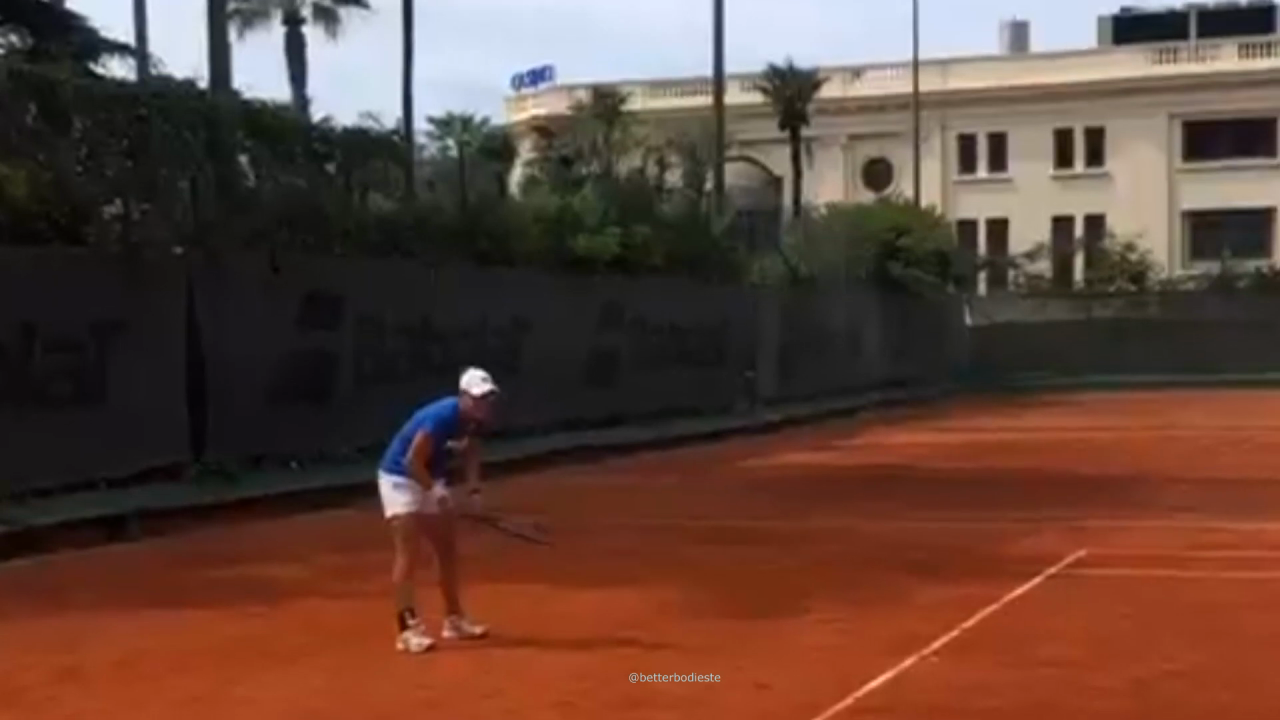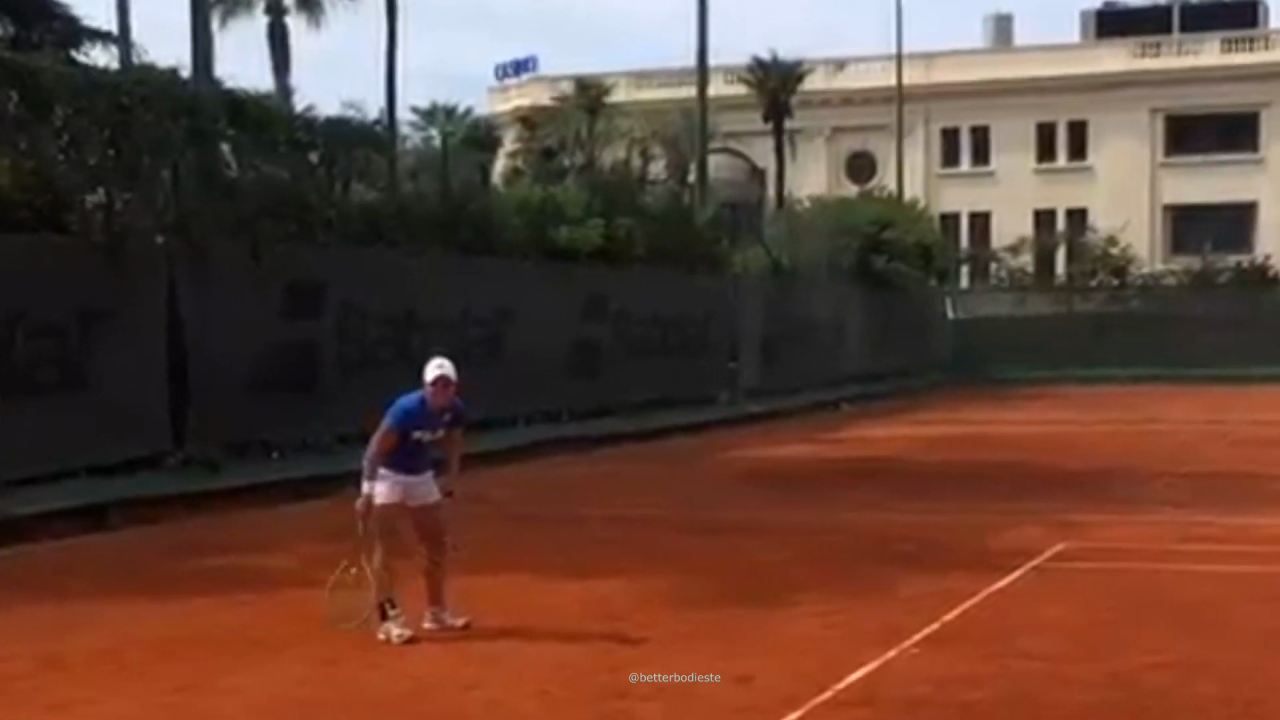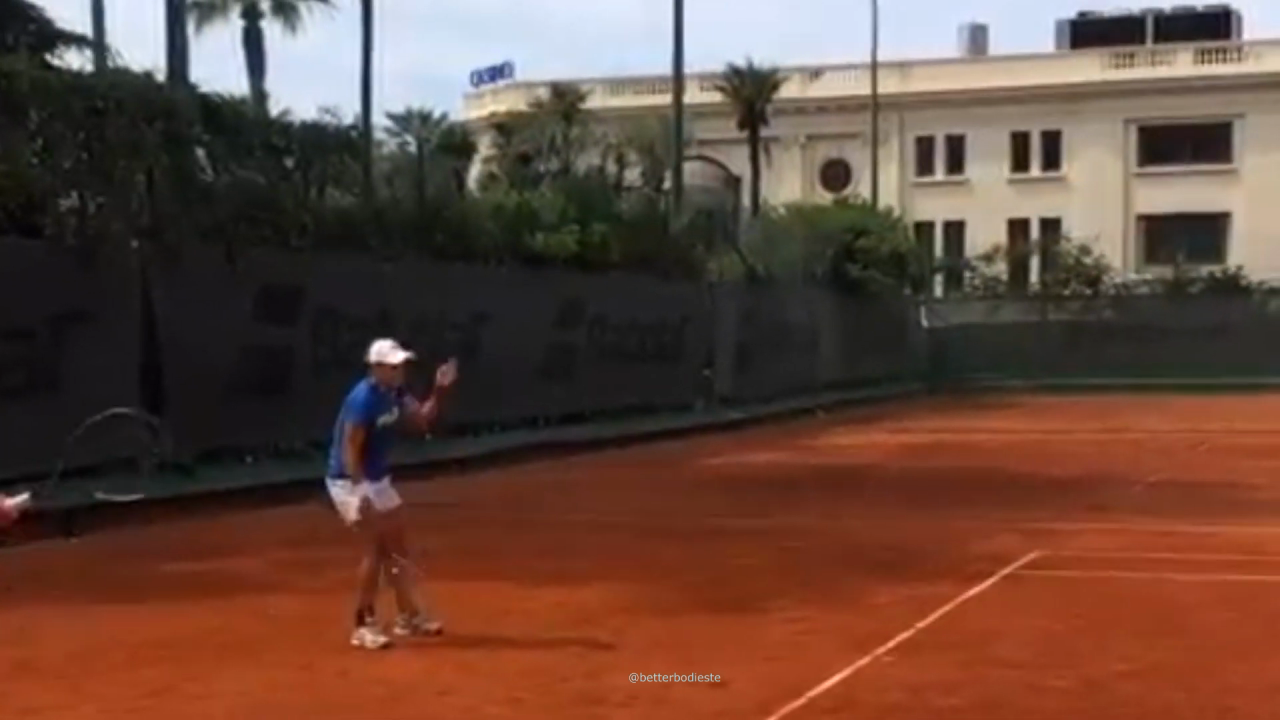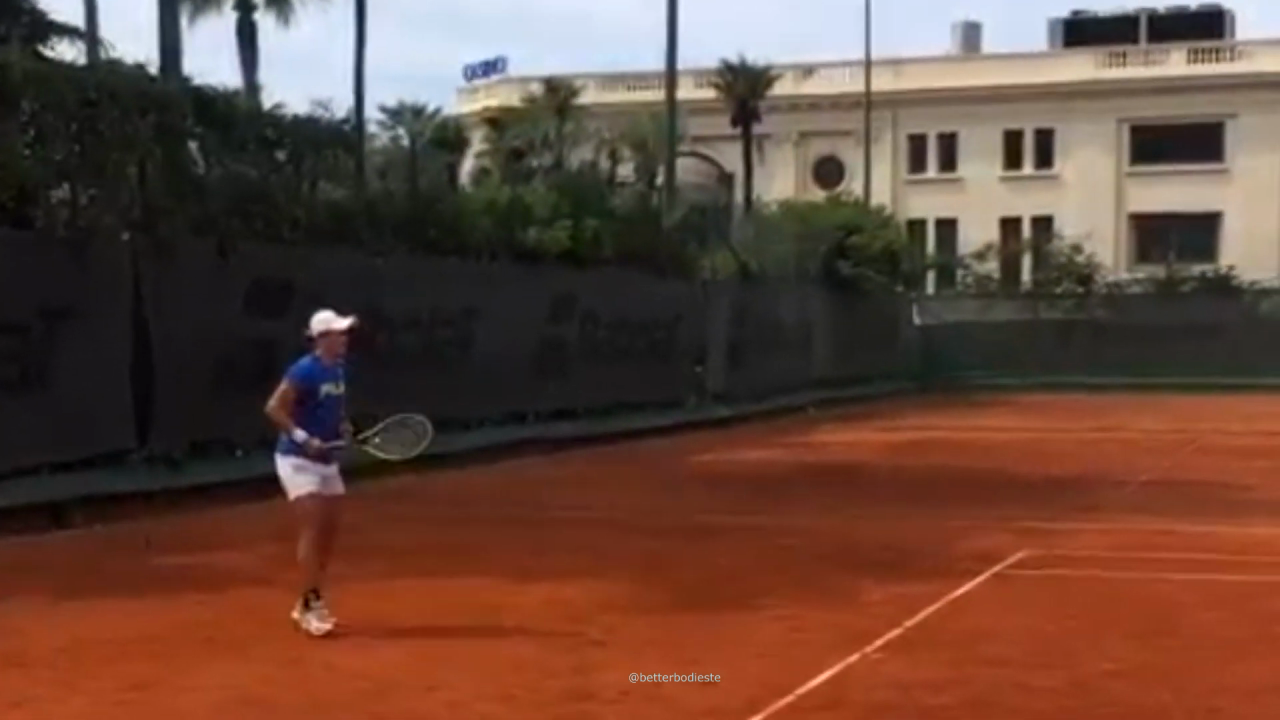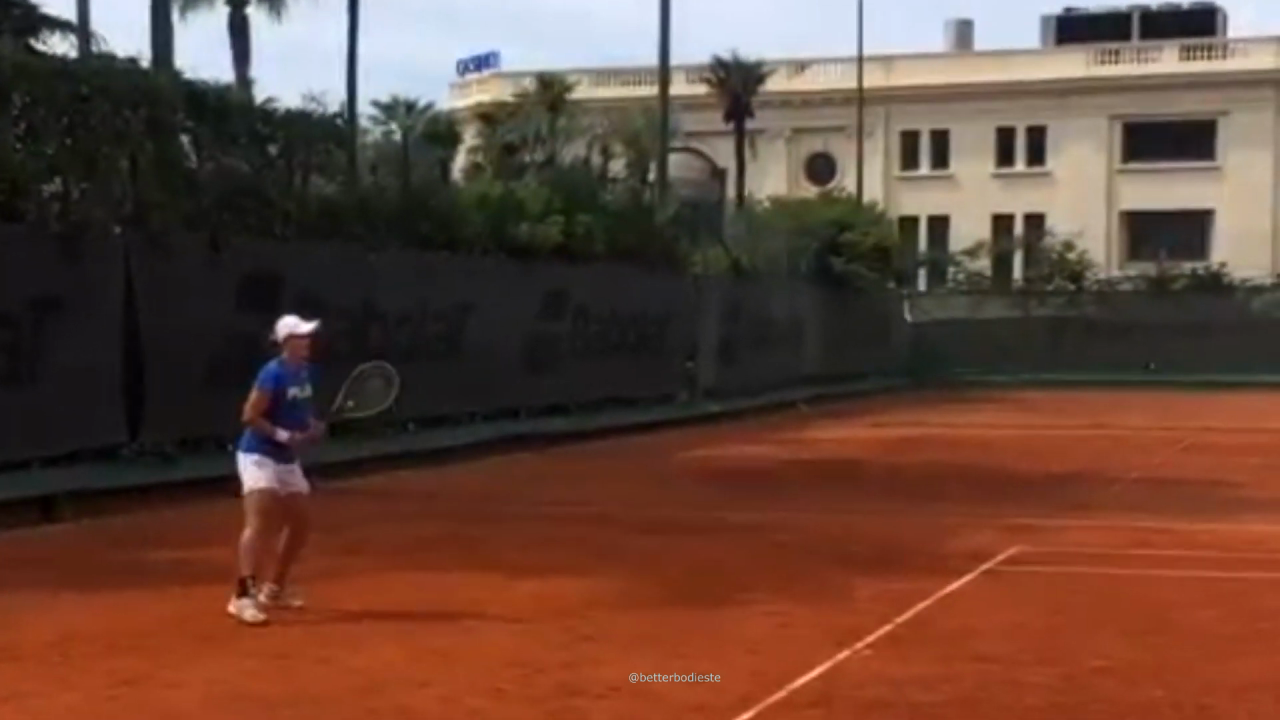
dt=0.7s
person 1, frame 1
left shoulder: (473, 419)
right shoulder: (441, 416)
left elbow: (469, 456)
right elbow: (413, 461)
left wrist: (474, 490)
right wrist: (438, 493)
left hip: (431, 481)
right hip: (401, 479)
left knee: (448, 550)
right knee: (408, 553)
left ankle: (454, 619)
right ankle: (408, 629)
person 1, frame 2
left shoulder: (455, 410)
right shoulder: (407, 409)
left elbow: (452, 448)
right elbow: (375, 449)
left wrist: (447, 487)
right wrist: (367, 491)
left hip: (421, 474)
right hip: (385, 472)
left knee: (437, 542)
right knee: (386, 544)
left ankle: (436, 611)
right ankle: (389, 618)
person 1, frame 3
left shoulder: (395, 391)
right shoulder: (362, 400)
left elbow: (423, 420)
right elbow: (349, 450)
left wrist: (440, 390)
right wrist: (361, 495)
left hip: (377, 479)
right hip: (349, 482)
left knee: (397, 546)
right knee: (377, 550)
left ankle: (410, 617)
right ankle: (364, 625)
person 1, frame 4
left shoulder: (339, 368)
right shoulder: (304, 370)
right elbow: (274, 409)
left wrist: (345, 426)
right wrist: (302, 438)
left hip: (327, 461)
right hip: (298, 460)
left knee: (329, 534)
right knee: (312, 531)
left ankle: (309, 604)
right ankle: (312, 606)
person 1, frame 5
left shoulder: (304, 371)
right shoulder: (272, 373)
right elbow: (249, 416)
left wrist: (311, 425)
right wrist: (284, 436)
left hip: (287, 460)
right hip: (258, 456)
left knee: (300, 525)
right knee: (260, 524)
left ankle: (276, 587)
right ankle: (243, 595)
